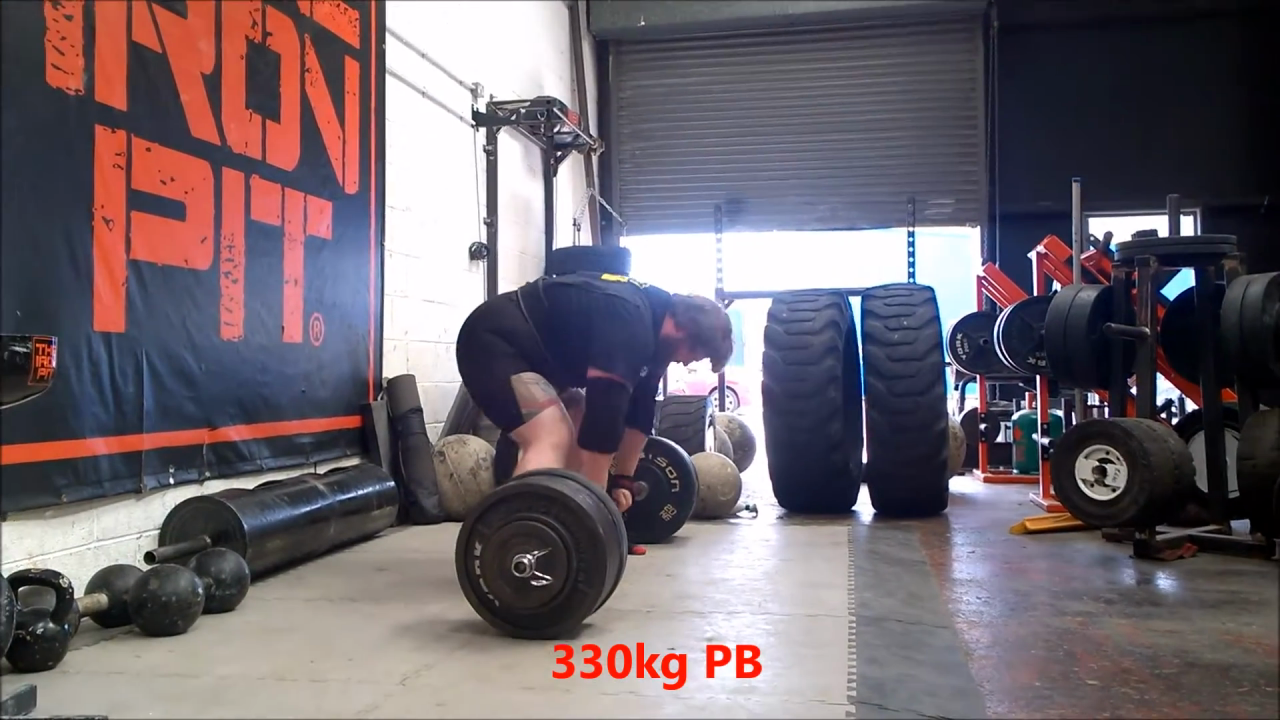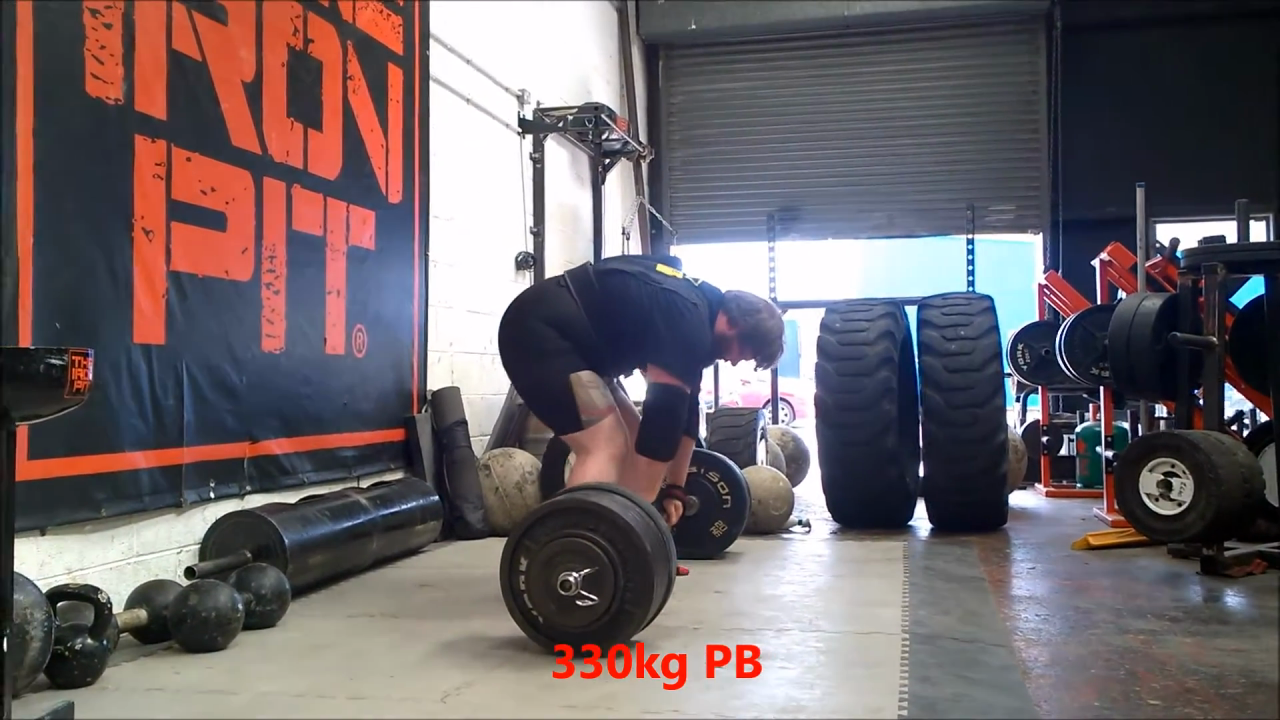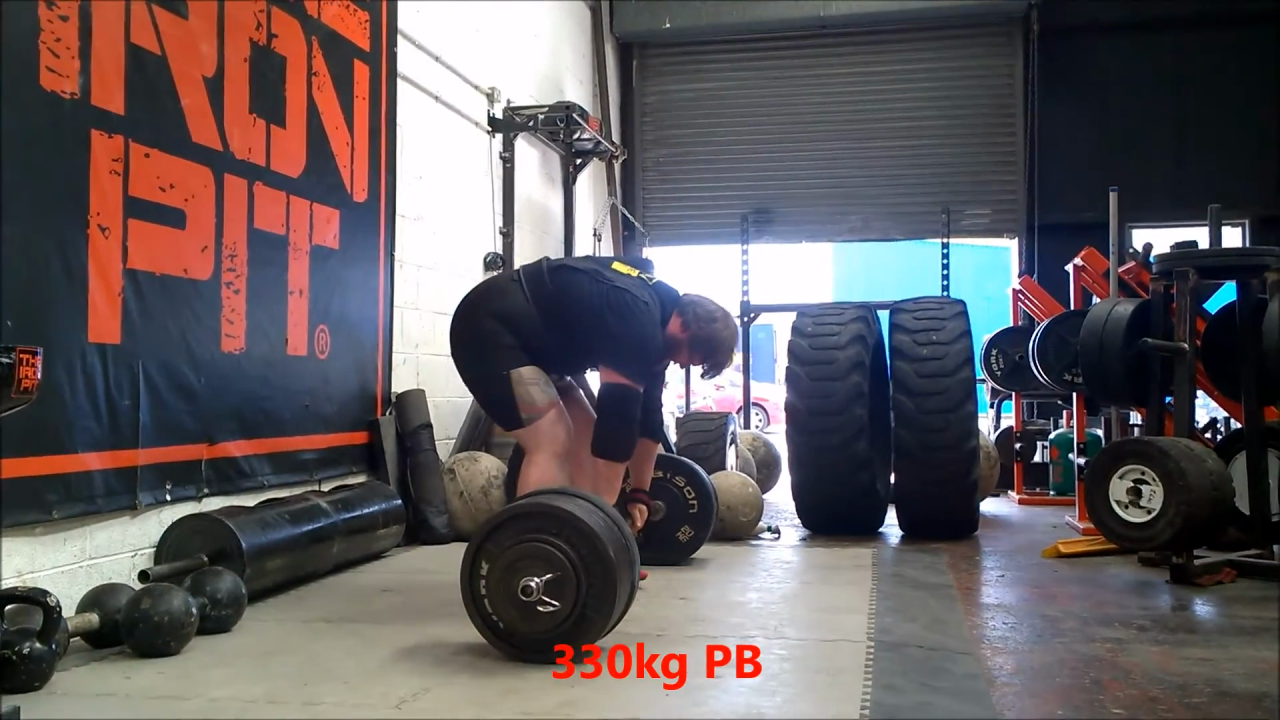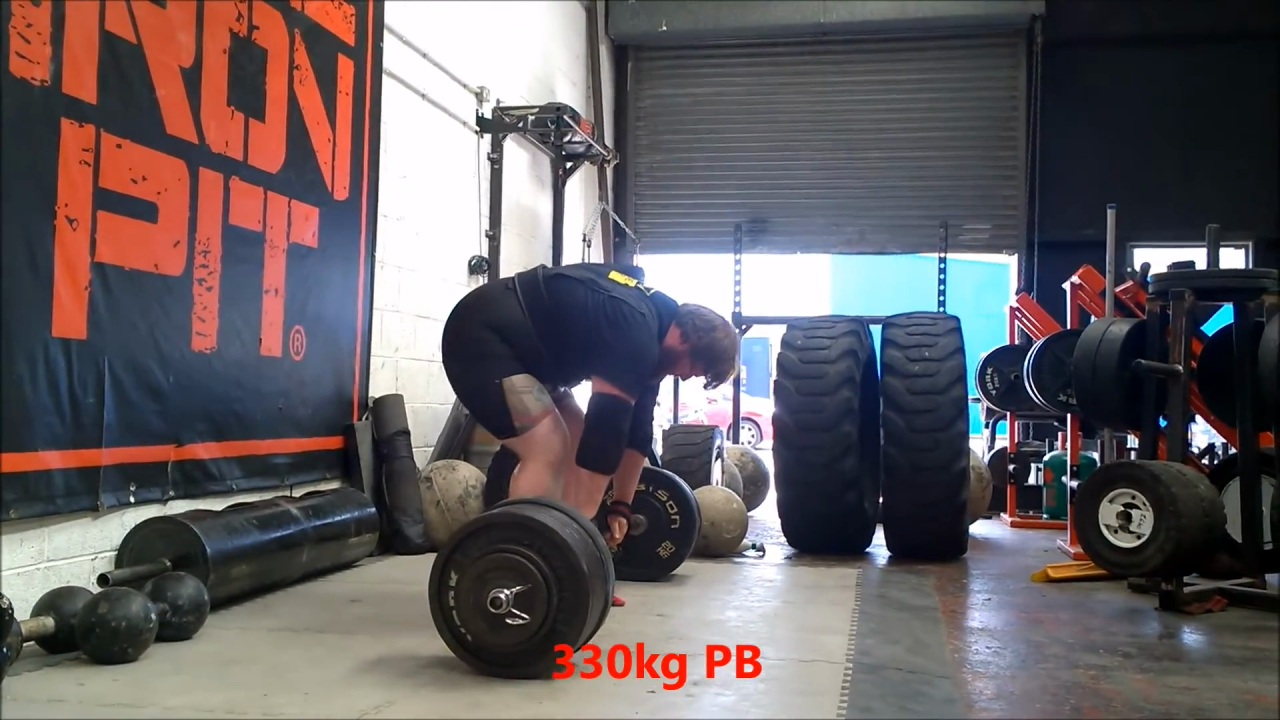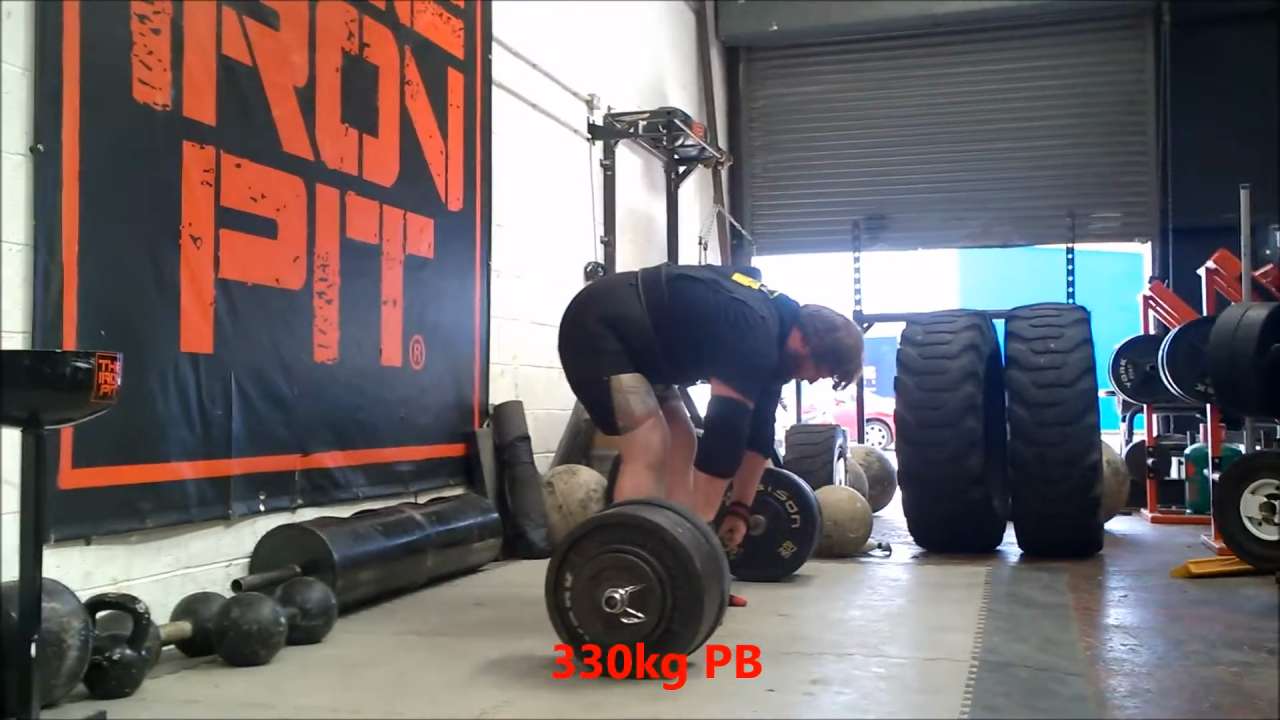
dt=0.7s
person 1, frame 1
left shoulder: (652, 329)
right shoulder: (629, 323)
left elbow: (639, 407)
right elbow: (605, 408)
left wrist: (623, 480)
right hip: (493, 343)
left knee: (586, 440)
right knee: (551, 440)
person 1, frame 2
left shoulder: (699, 318)
right shoulder: (685, 317)
left elbow: (684, 407)
right elbow: (664, 411)
left wrist: (675, 488)
left hip: (568, 338)
right hip: (538, 331)
left knee: (631, 439)
right knee: (605, 447)
person 1, frame 3
left shoulder: (656, 322)
right shoulder: (638, 325)
left elbow: (647, 414)
right elbow: (619, 417)
left wrist: (638, 496)
right hip: (490, 330)
left knee: (584, 442)
right knee: (552, 445)
person 1, frame 4
left shoulder: (653, 327)
right shoulder: (633, 333)
left elbow: (636, 424)
right elbow: (607, 425)
left wrist: (621, 506)
left hip: (520, 345)
right hip: (482, 335)
left knee: (575, 446)
right knee: (547, 451)
person 1, frame 5
left shoulder: (773, 336)
right shoulder: (753, 334)
left elbow: (758, 426)
right elbow: (725, 428)
left wrist: (740, 507)
left hip: (634, 344)
right hip: (598, 329)
left knee: (680, 450)
right knee: (648, 453)
